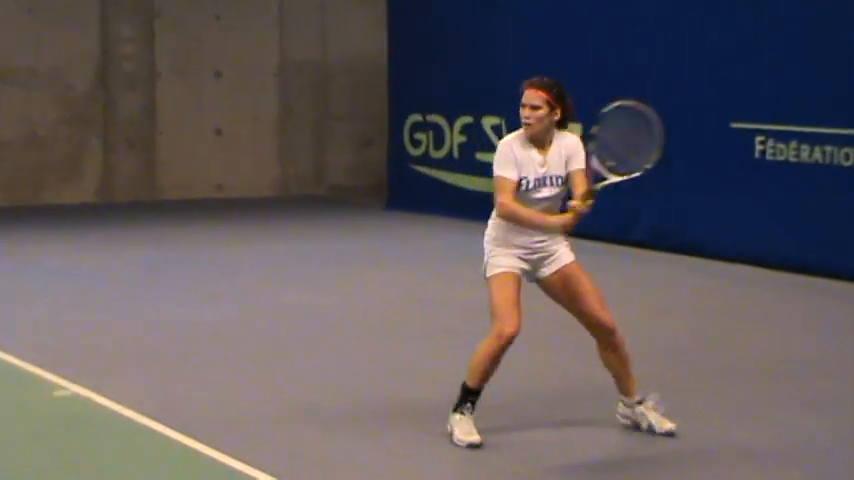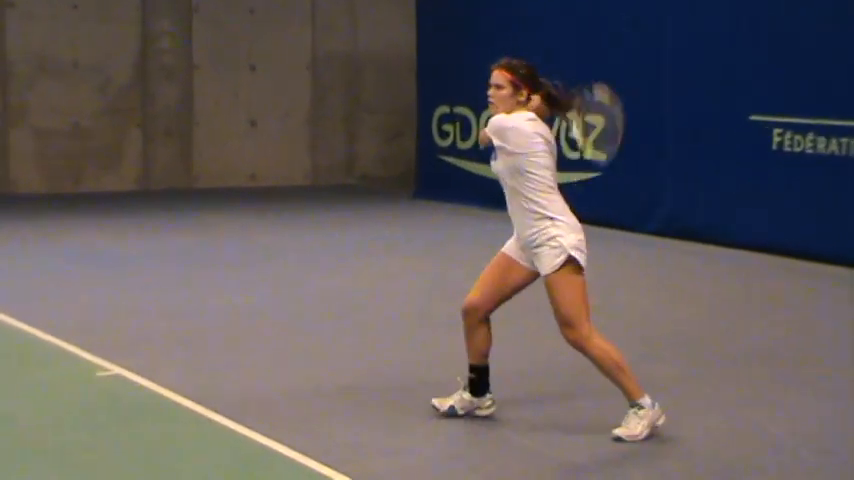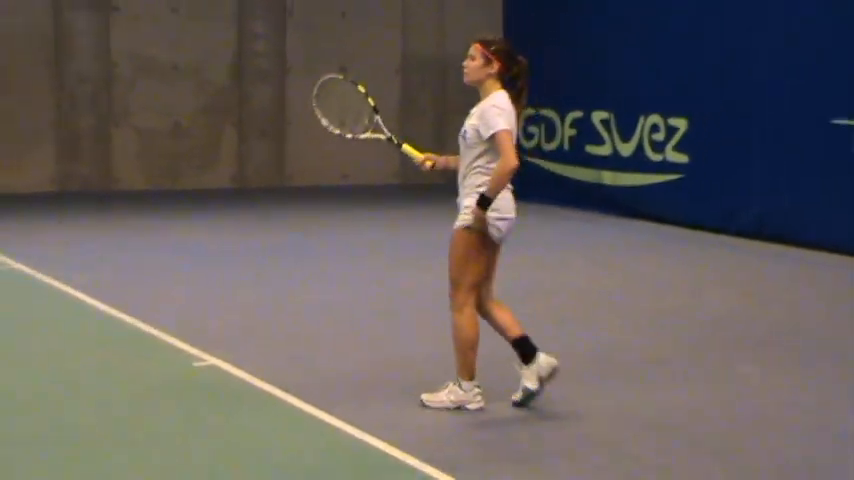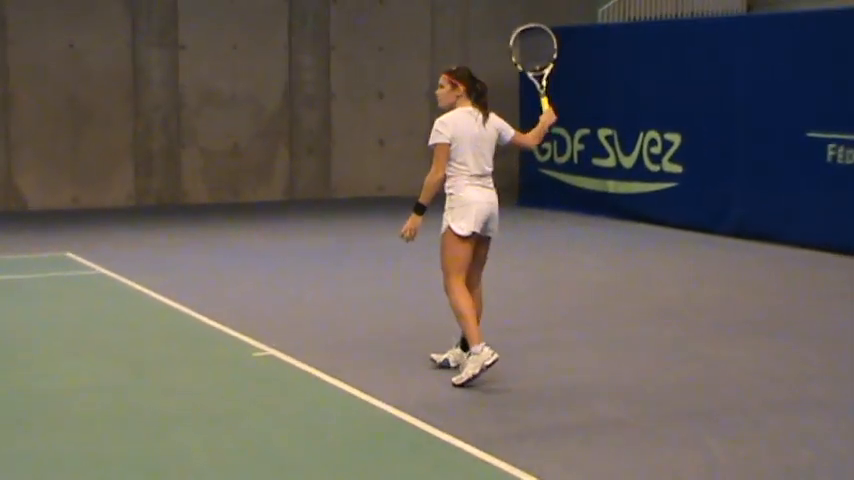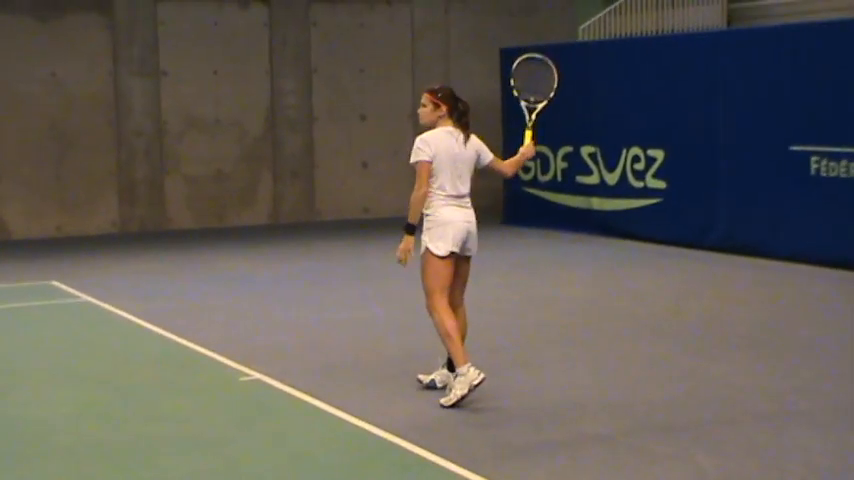
dt=1s
person 1, frame 1
left shoulder: (570, 144)
right shoulder: (510, 146)
left elbow: (580, 191)
right elbow: (503, 207)
left wrist: (578, 206)
right wrist: (549, 221)
left hip: (551, 249)
right hip: (506, 248)
left knee: (604, 325)
right knee: (506, 331)
left ankle: (633, 405)
right ankle: (463, 410)
person 1, frame 2
left shoulder: (507, 126)
right shoulder: (533, 125)
left elbow: (485, 137)
left hip: (555, 239)
right hip: (527, 240)
left knee: (579, 335)
right knee: (473, 308)
left ankle: (643, 406)
right ankle: (477, 395)
person 1, frame 3
left shoulder: (493, 106)
right shoulder: (493, 104)
left elbow: (508, 163)
left wrist: (481, 203)
right wrist: (444, 161)
left hip: (481, 211)
right hip: (488, 209)
left knee: (462, 298)
right knee: (482, 298)
left ankle: (466, 388)
right ankle: (535, 361)
person 1, frame 4
left shoulder: (446, 122)
right shoulder: (491, 120)
left elbow: (438, 174)
right elbow: (530, 142)
left wrist: (417, 212)
right wrist: (546, 121)
left hip: (464, 203)
right hip: (488, 201)
left knee: (454, 283)
right knee: (472, 282)
left ankle: (479, 350)
right ankle: (465, 349)
person 1, frame 5
left shoulder: (426, 140)
right shoulder: (471, 141)
left elbow: (421, 191)
right elbow: (506, 169)
left wrist: (408, 233)
right wrist: (525, 153)
left hip: (441, 223)
right hip: (466, 221)
left knee: (437, 303)
right knee: (456, 302)
left ankle: (465, 371)
right ankle: (451, 370)
